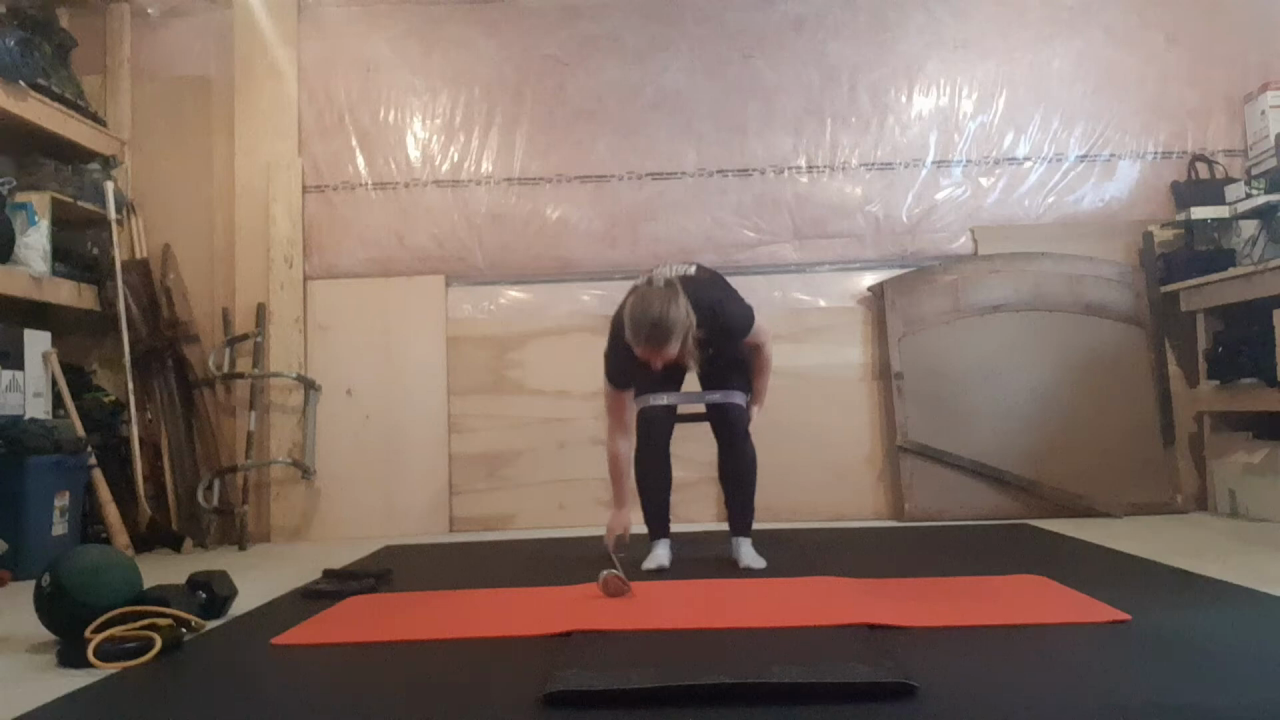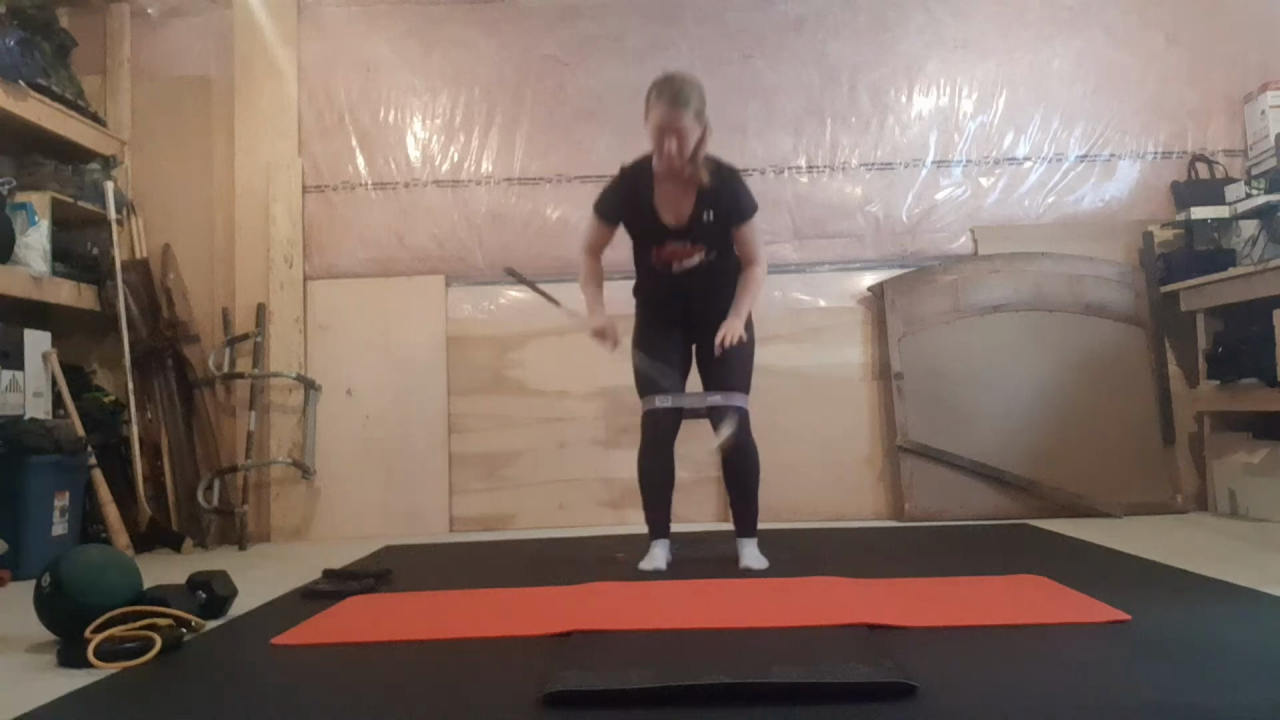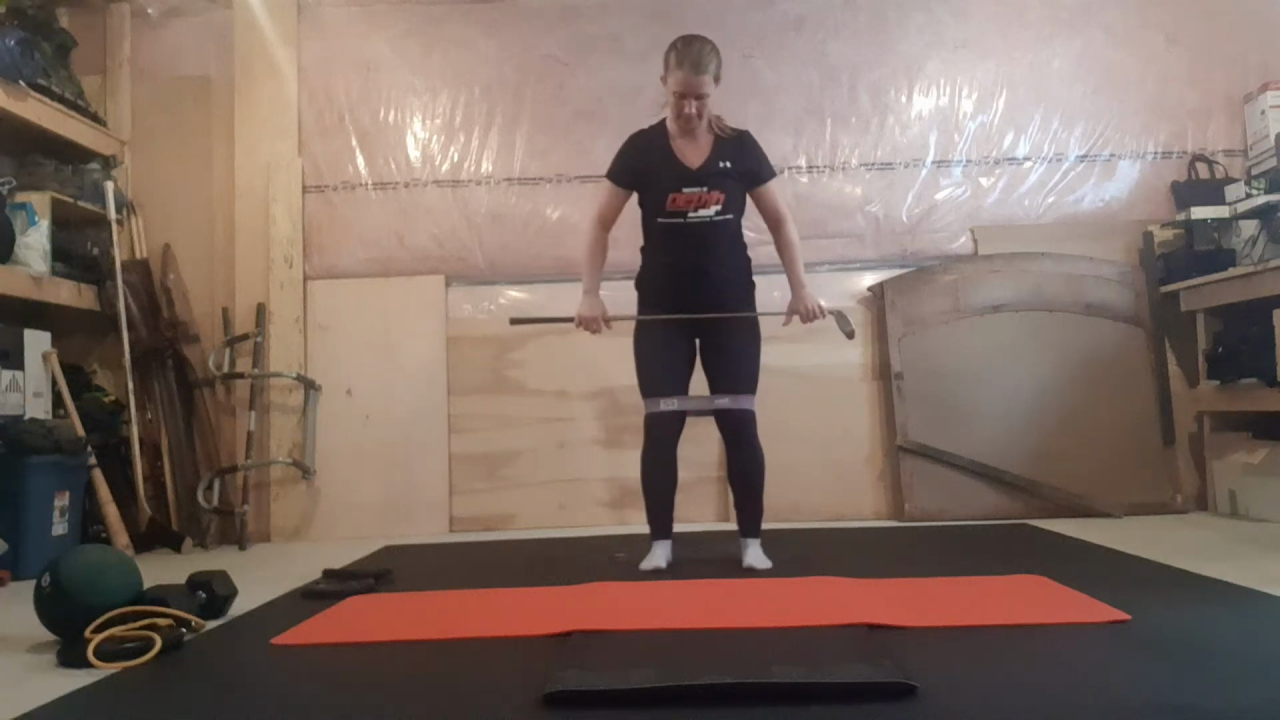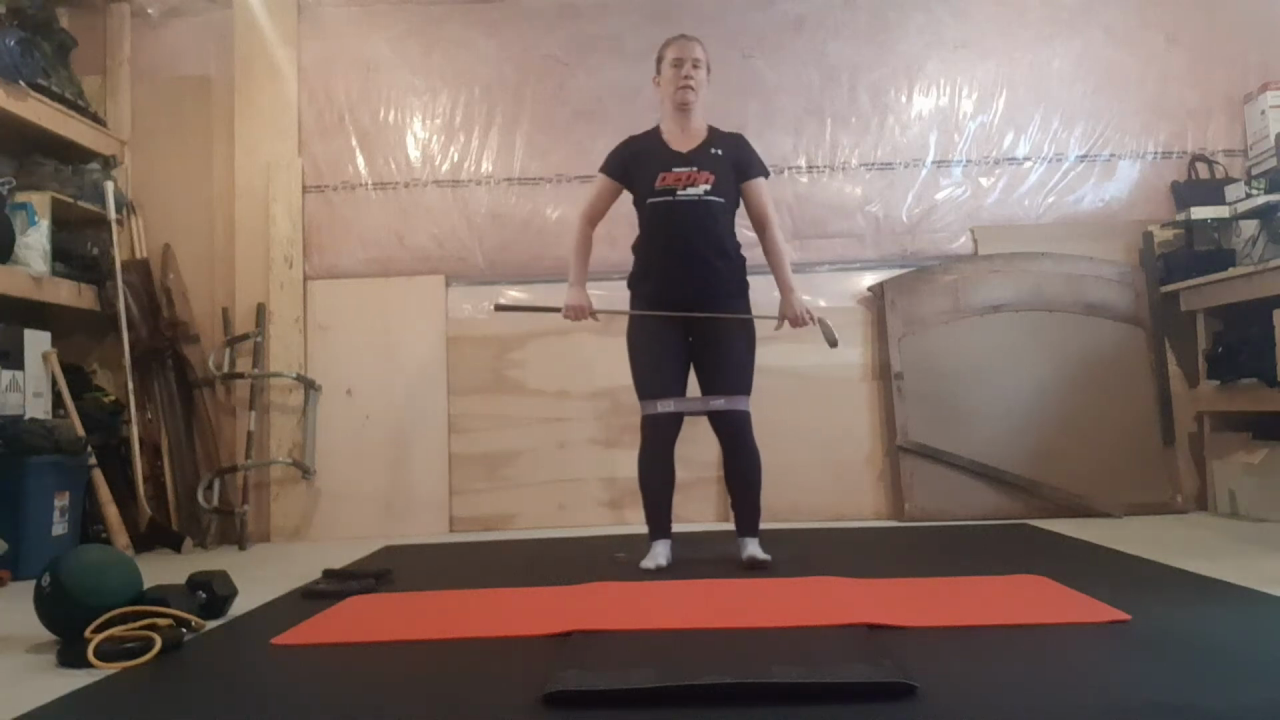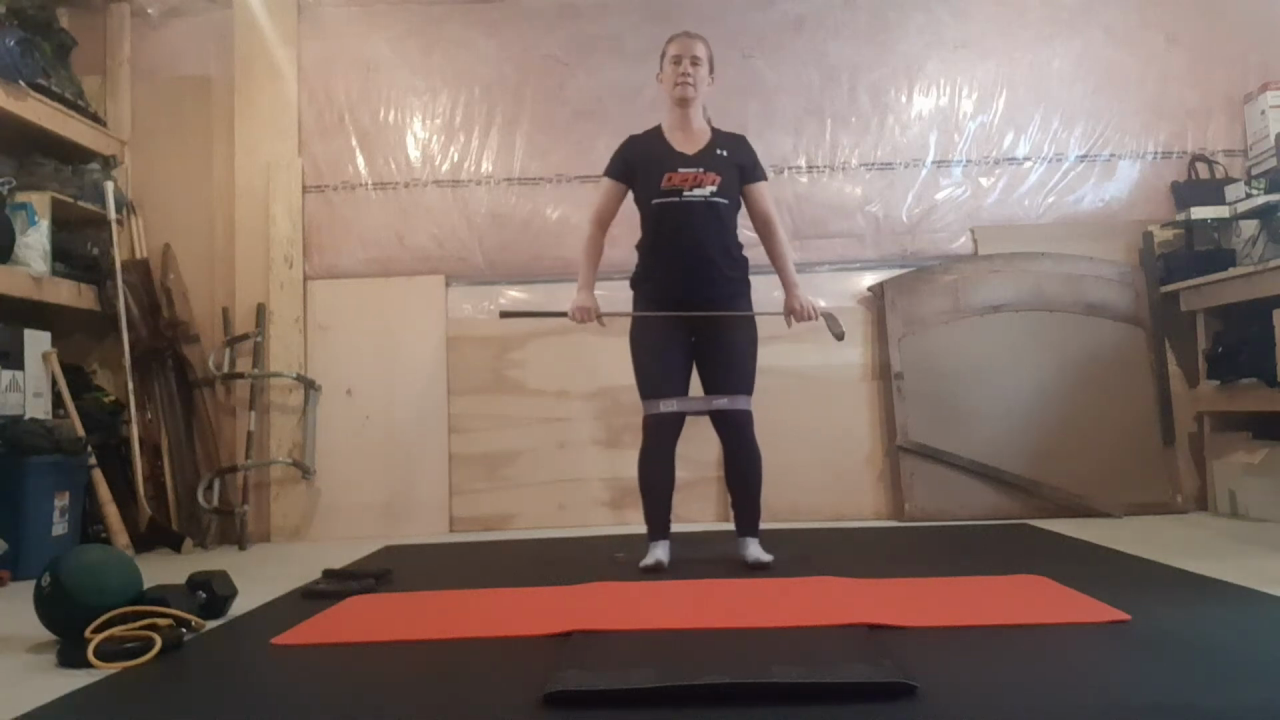
dt=0.7s
person 1, frame 1
left shoulder: (720, 311)
right shoulder: (623, 341)
left elbow: (761, 344)
right elbow: (620, 434)
left wrist: (757, 402)
right wrist: (620, 506)
left hip: (719, 341)
right hip: (649, 336)
left knee: (732, 425)
right knee: (652, 429)
left ankle: (742, 540)
right ankle: (660, 543)
person 1, frame 2
left shoulder: (726, 185)
right shoulder: (627, 186)
left elbow: (752, 262)
right elbow: (590, 256)
left wrist: (736, 319)
right wrist: (596, 311)
left hip: (720, 316)
right hip: (658, 320)
left knee: (733, 421)
right knee: (658, 427)
left ankle: (747, 540)
right ankle: (659, 542)
person 1, frame 3
left shoulder: (740, 147)
right shoulder: (641, 149)
left elbow: (779, 220)
right elbow: (601, 225)
left wrist: (800, 289)
right wrist: (590, 295)
left hip: (731, 308)
right hip: (661, 311)
left knee: (739, 424)
right knee: (661, 426)
left ankle: (751, 541)
right ankle: (660, 543)
person 1, frame 4
left shoulder: (734, 148)
right shoulder: (634, 151)
left elbow: (766, 222)
right elbow: (588, 219)
left wrist: (789, 292)
right wrist: (576, 285)
left hip: (724, 307)
right hip: (655, 309)
left knee: (734, 423)
right knee: (659, 426)
left ankle: (749, 538)
right ankle: (659, 543)
person 1, frame 5
left shoulder: (736, 149)
right shoulder: (637, 149)
left elbow: (768, 224)
right elbow: (598, 224)
left wrist: (793, 290)
right wrist: (585, 289)
left hip: (727, 307)
right hip: (658, 309)
left knee: (736, 423)
right knee: (661, 425)
left ankle: (749, 538)
right ankle: (658, 542)
